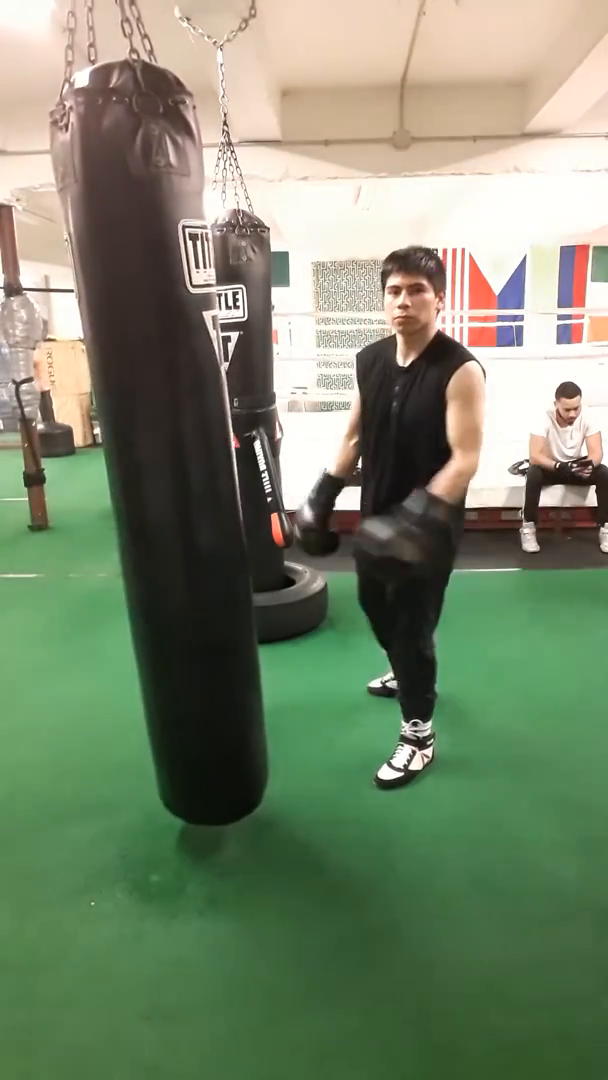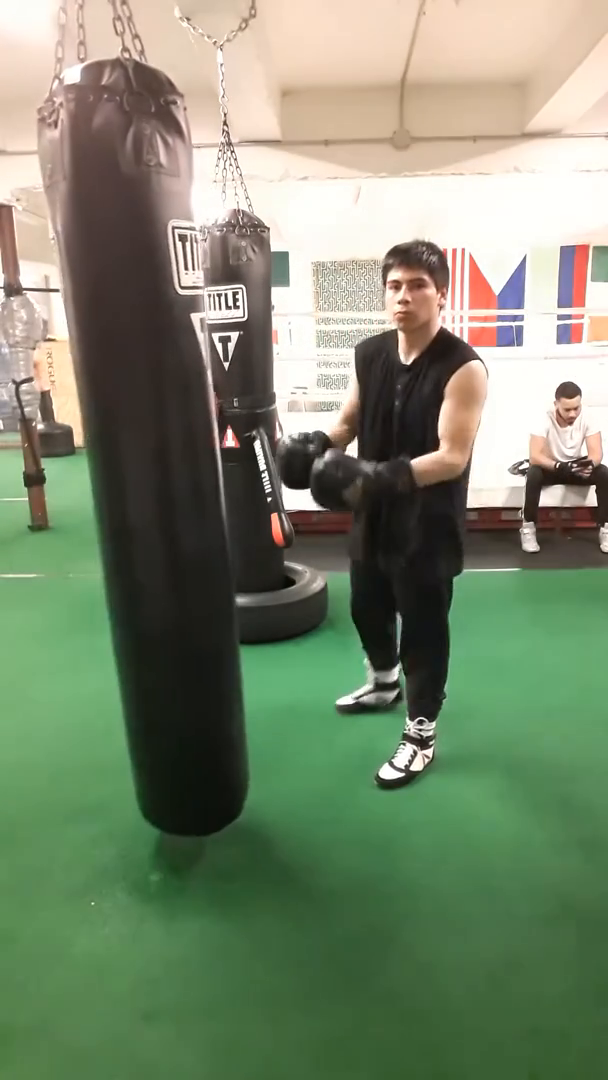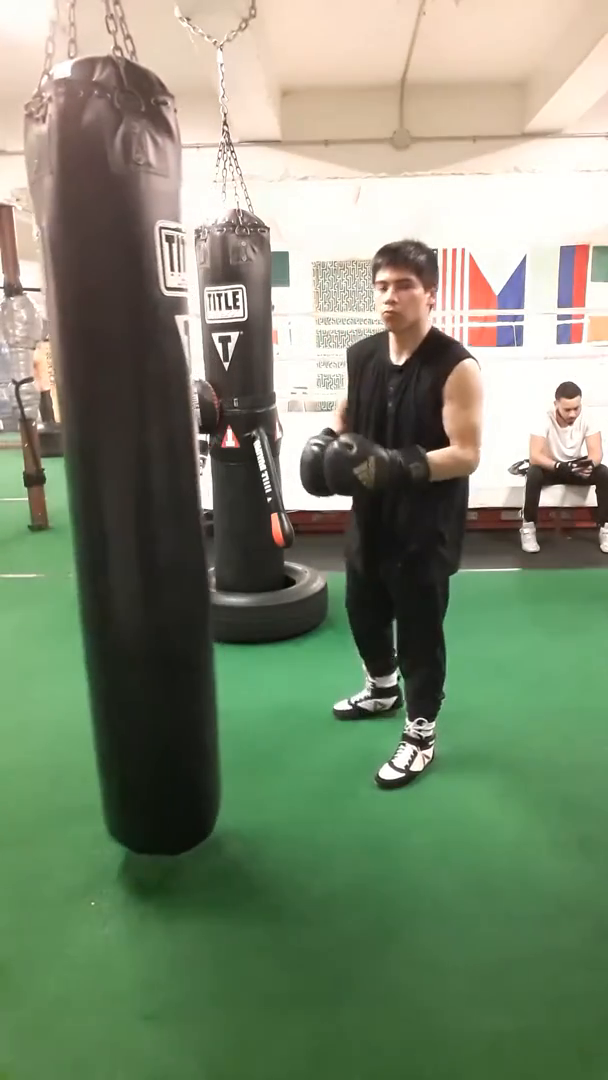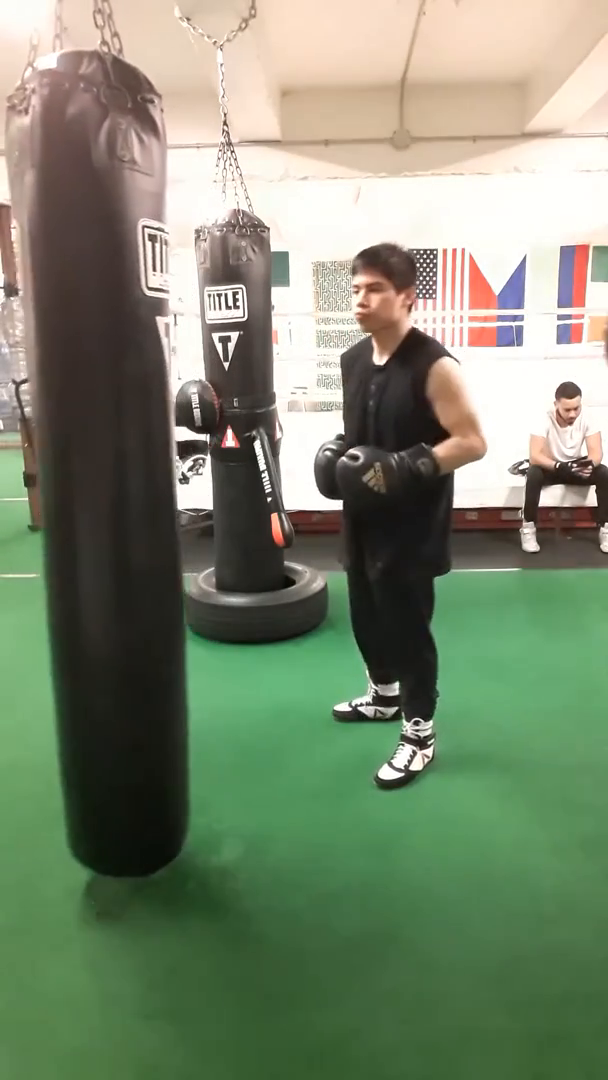
dt=0.2s
person 1, frame 1
left shoulder: (461, 371)
right shoulder: (370, 360)
left elbow: (465, 457)
left wrist: (415, 520)
right wrist: (322, 496)
left hip: (422, 530)
right hip: (377, 519)
left knee: (410, 630)
right knee: (376, 609)
left ankle: (418, 737)
right ankle: (407, 674)
person 1, frame 2
left shoulder: (464, 369)
right shoulder: (368, 354)
left elbow: (452, 458)
right elbow: (348, 420)
left wrist: (378, 476)
right wrist: (316, 446)
left hip: (429, 527)
right hip: (373, 519)
left knee: (424, 630)
right knee: (367, 610)
left ankle: (420, 737)
right ankle: (384, 682)
person 1, frame 3
left shoulder: (457, 368)
right shoulder: (362, 356)
left elbow: (466, 455)
left wrist: (393, 465)
right wrist: (329, 447)
left hip: (426, 529)
right hip: (370, 519)
left knee: (420, 631)
right knee: (364, 613)
left ankle: (420, 736)
right ankle: (383, 690)
person 1, frame 4
left shoulder: (435, 367)
right shoulder: (354, 360)
left elbow: (472, 442)
left wrist: (401, 468)
right wrist: (337, 453)
left hip: (411, 528)
right hip: (362, 521)
left knee: (407, 630)
right knee: (366, 619)
left ankle: (419, 736)
right ankle: (384, 696)
